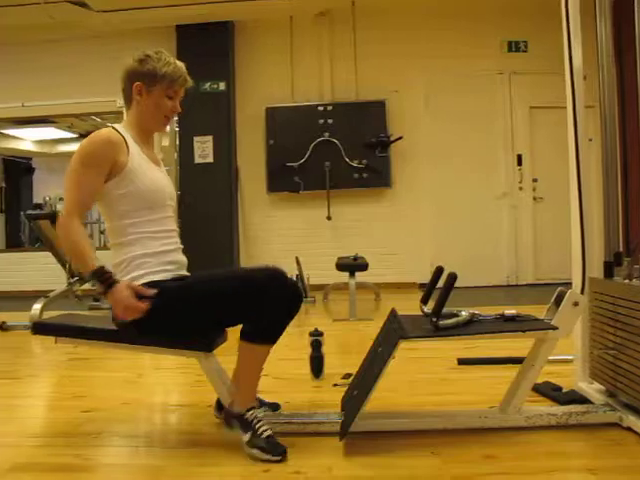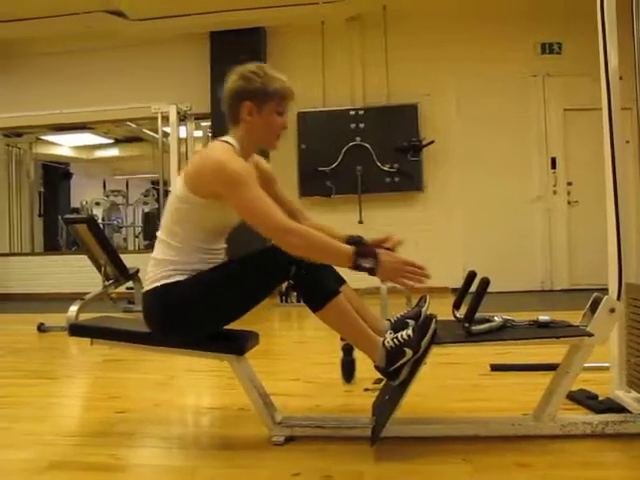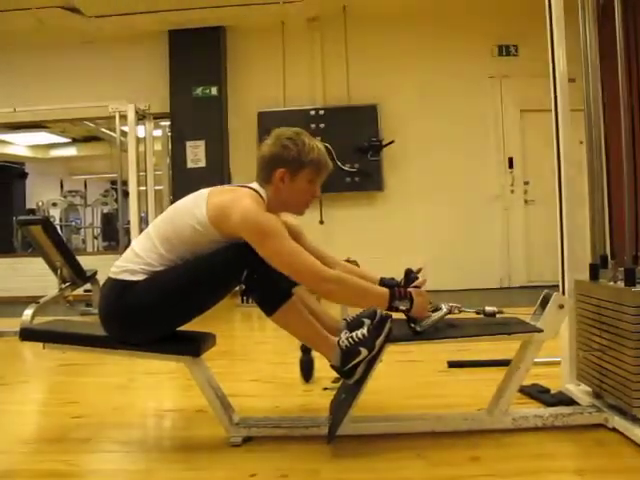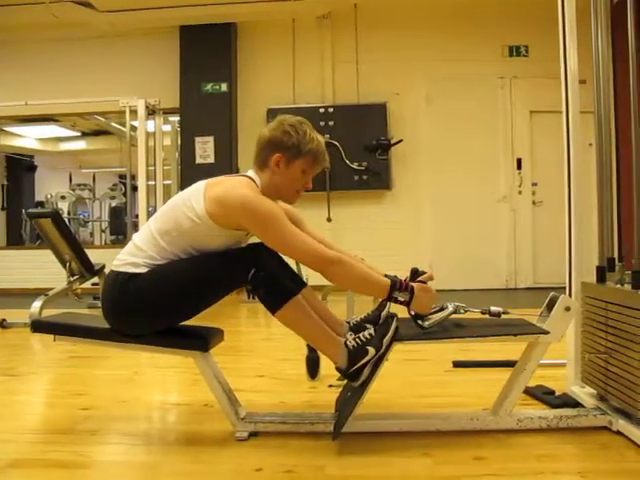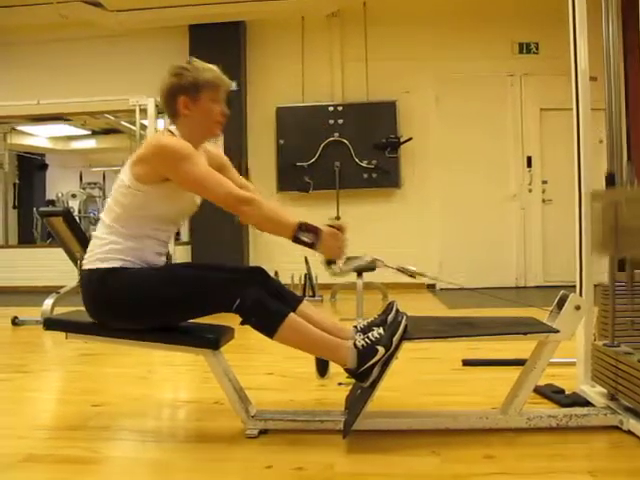
dt=1s
person 1, frame 1
left shoulder: (150, 151)
right shoulder: (107, 143)
right elbow: (68, 223)
right wrist: (109, 285)
left hip: (170, 290)
right hip: (147, 298)
left knee: (280, 292)
right knee: (275, 286)
left ankle: (237, 396)
right ankle: (242, 411)
person 1, frame 2
left shoulder: (253, 166)
right shoulder: (222, 162)
left elbow: (301, 219)
right elbow: (286, 234)
left wrist: (362, 245)
right wrist: (369, 261)
left hip: (196, 289)
right hip: (170, 301)
left knee: (307, 255)
right knee: (290, 258)
left ankle: (384, 332)
right ankle: (384, 354)
person 1, frame 3
left shoulder: (271, 215)
right shoulder: (248, 211)
left elbow: (332, 266)
right elbow: (322, 282)
left wrist: (393, 286)
right wrist: (400, 301)
left hip: (148, 296)
right hip: (126, 303)
left knee: (266, 263)
right knee: (250, 263)
left ankle: (340, 332)
right ankle: (340, 353)
person 1, frame 4
left shoulder: (271, 205)
right shoulder: (245, 198)
left elbow: (334, 254)
right elbow: (326, 265)
left wrist: (396, 282)
right wrist: (403, 293)
left hip: (153, 286)
right hip: (129, 295)
left knee: (266, 265)
right knee: (258, 263)
left ankle: (345, 333)
right ankle: (346, 355)
person 1, frame 5
left shoulder: (205, 155)
right shoulder: (165, 148)
left elbow: (254, 200)
right elbow: (239, 204)
left wrist: (314, 231)
right wrist: (310, 235)
left hip: (140, 277)
right hip: (111, 287)
left knee: (255, 279)
right knee: (241, 292)
left ankle: (352, 338)
right ankle: (352, 357)
